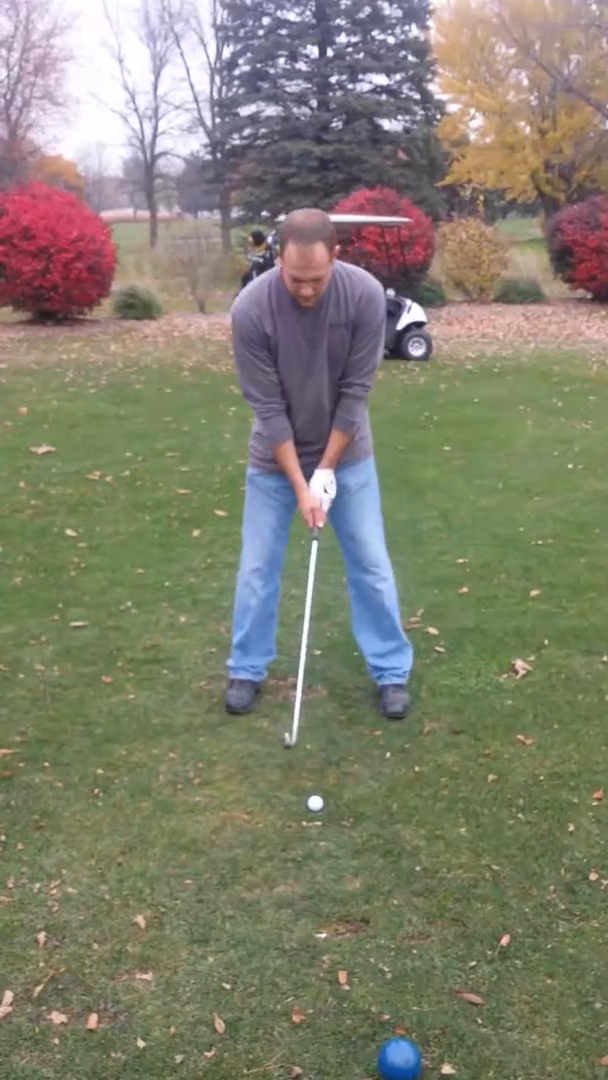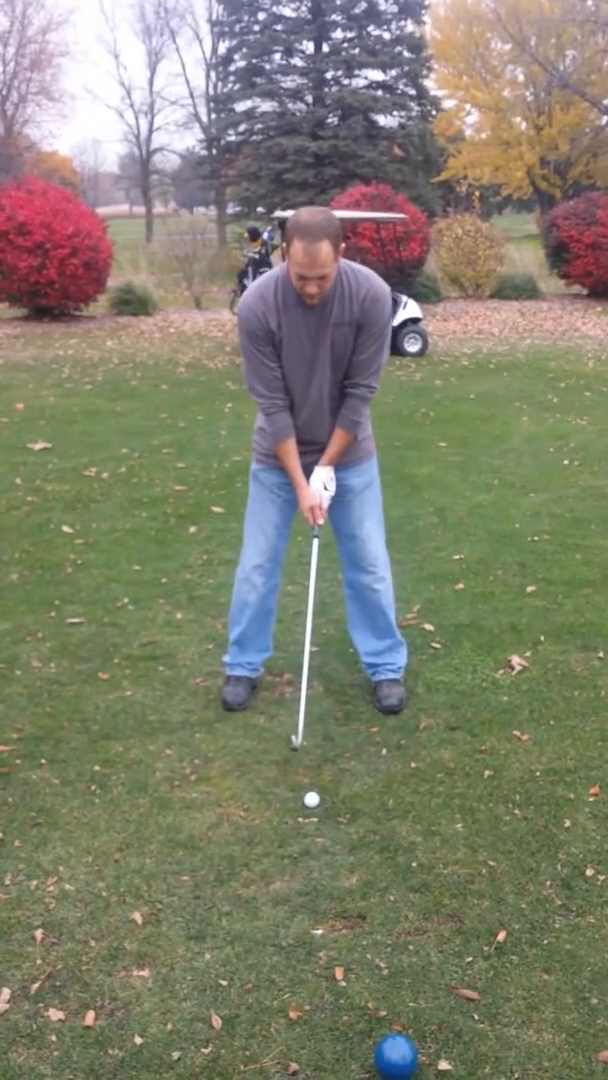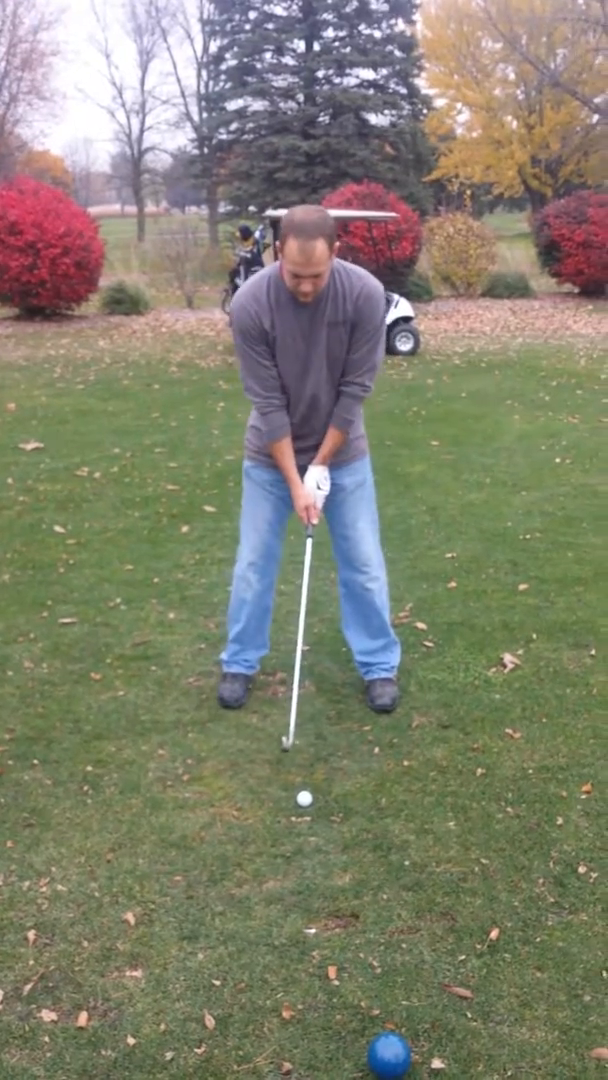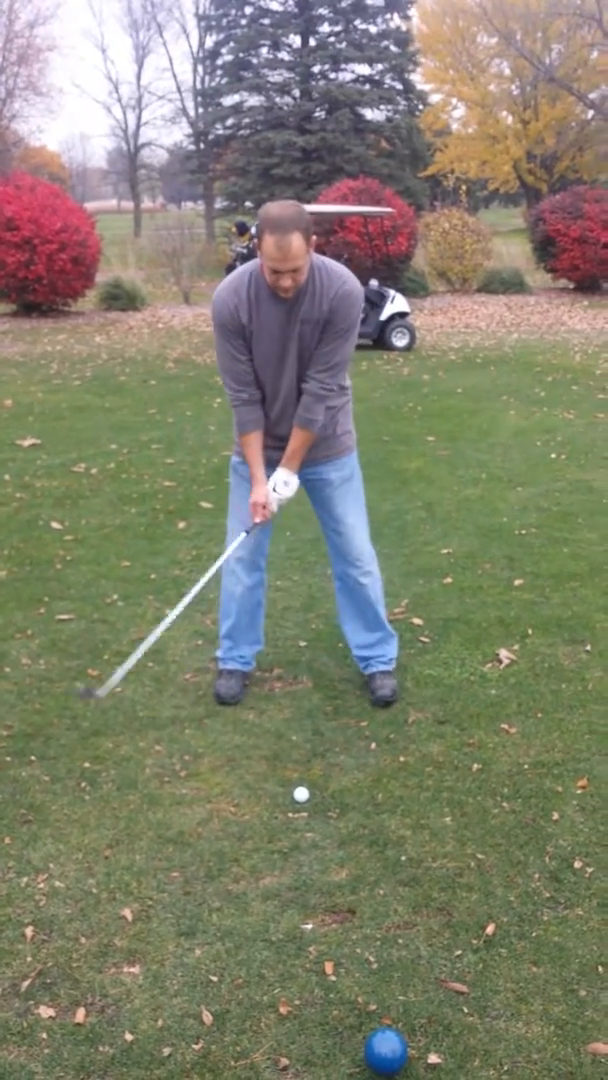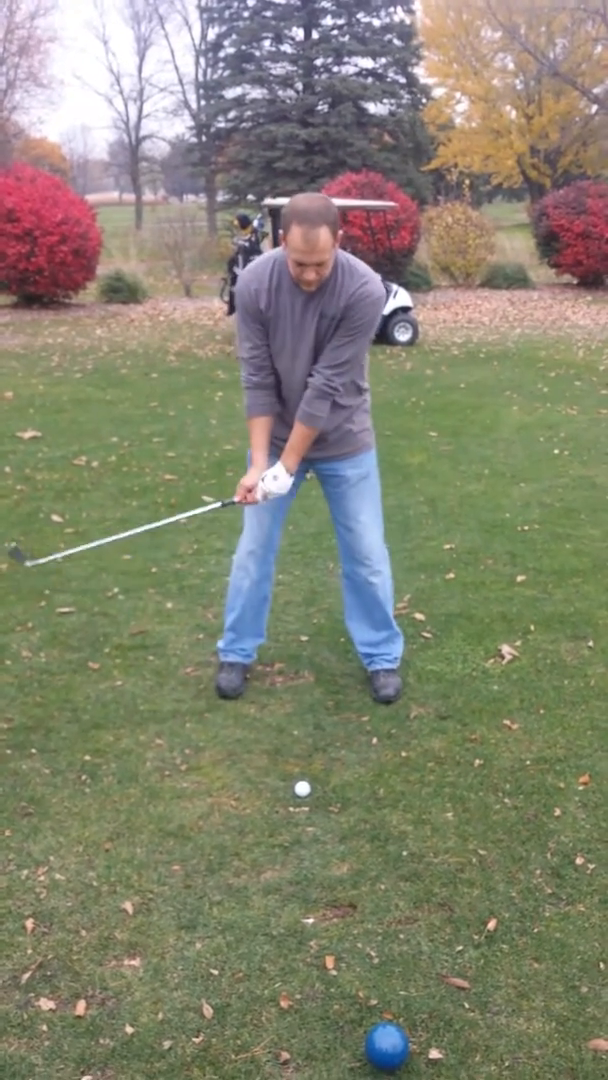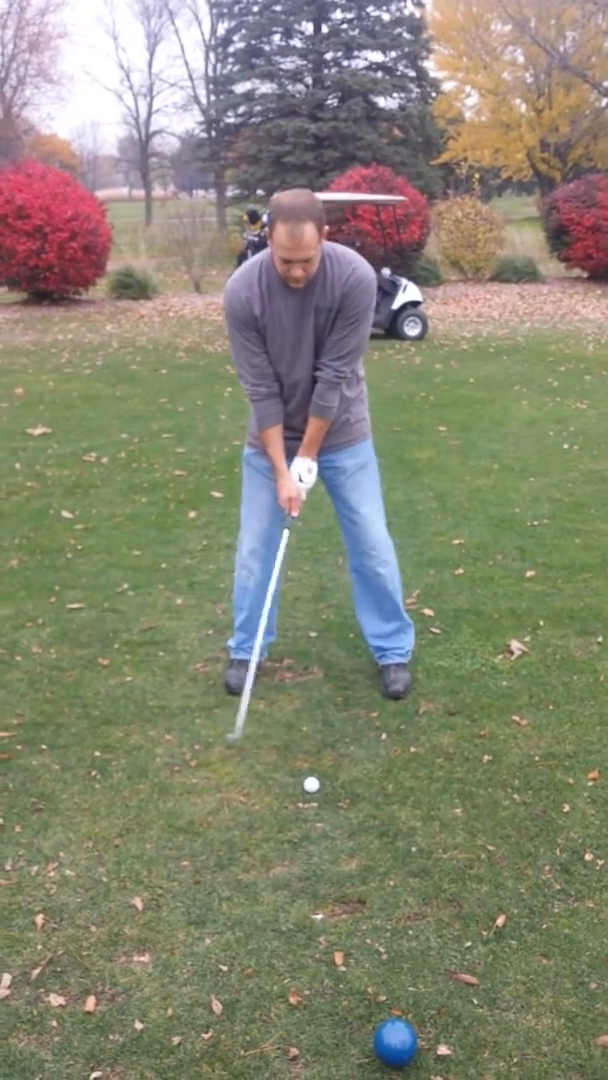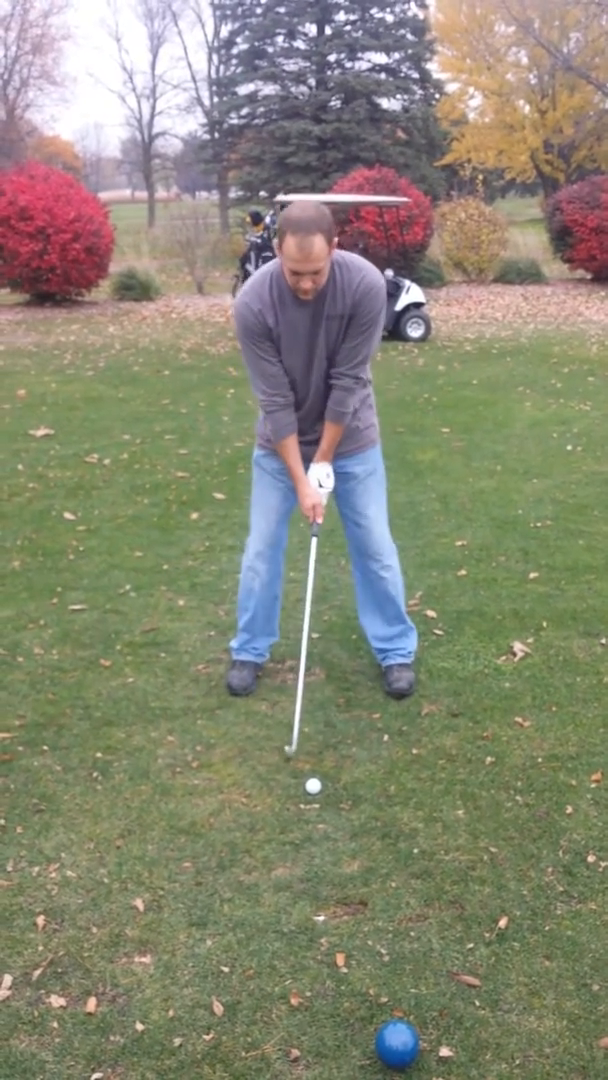
dt=0.3s
person 1, frame 1
left shoulder: (366, 294)
right shoulder: (250, 309)
left elbow: (355, 390)
right elbow: (267, 406)
left wrist: (326, 467)
right wrist: (299, 484)
left hip: (346, 452)
right hip: (276, 456)
left knee: (370, 561)
right knee: (258, 564)
left ankle: (390, 669)
right ankle: (246, 668)
person 1, frame 2
left shoulder: (371, 294)
right shoulder: (256, 305)
left elbow: (360, 390)
right elbow: (271, 402)
left wrist: (327, 466)
right wrist: (299, 482)
left hip: (348, 449)
right hip: (278, 452)
left knee: (369, 561)
right knee: (258, 561)
left ankle: (385, 666)
right ankle: (242, 665)
person 1, frame 3
left shoulder: (365, 293)
right shoulder: (249, 304)
left elbow: (355, 388)
right elbow: (267, 402)
left wrist: (321, 465)
right wrist: (295, 482)
left hip: (342, 450)
right hip: (271, 452)
left knee: (363, 560)
right knee: (255, 559)
left ankle: (378, 664)
right ankle: (240, 662)
person 1, frame 4
left shoulder: (343, 291)
right shoulder: (230, 299)
left elbow: (322, 389)
right elbow: (242, 397)
left wrist: (291, 469)
right wrist: (258, 478)
left hip: (326, 444)
right hip: (257, 444)
left knee: (354, 552)
right knee: (244, 553)
left ankle: (377, 658)
right ankle: (235, 658)
person 1, frame 5
left shoulder: (365, 291)
right shoulder: (253, 282)
left elbow: (328, 386)
right elbow: (257, 379)
left wrist: (289, 465)
right wrist: (258, 463)
left hip: (343, 440)
right hip: (274, 433)
left knee: (365, 551)
right knee: (255, 547)
left ankle: (381, 655)
right ankle: (237, 651)
person 1, frame 6
left shoulder: (356, 277)
right shoulder: (242, 291)
left elbow: (335, 376)
right elbow: (260, 389)
left wrist: (308, 456)
right wrist: (281, 471)
left hip: (341, 431)
right hip: (271, 435)
left knee: (371, 540)
right knee: (257, 541)
left ankle: (393, 650)
right ankle: (245, 649)
person 1, frame 7
left shoulder: (366, 285)
right shoulder: (252, 302)
left elbow: (348, 382)
right elbow: (274, 399)
left wrist: (324, 461)
right wrist: (300, 480)
left hip: (350, 436)
right hip: (280, 439)
left knee: (374, 543)
right knee: (264, 543)
left ankle: (395, 650)
right ankle: (249, 650)
